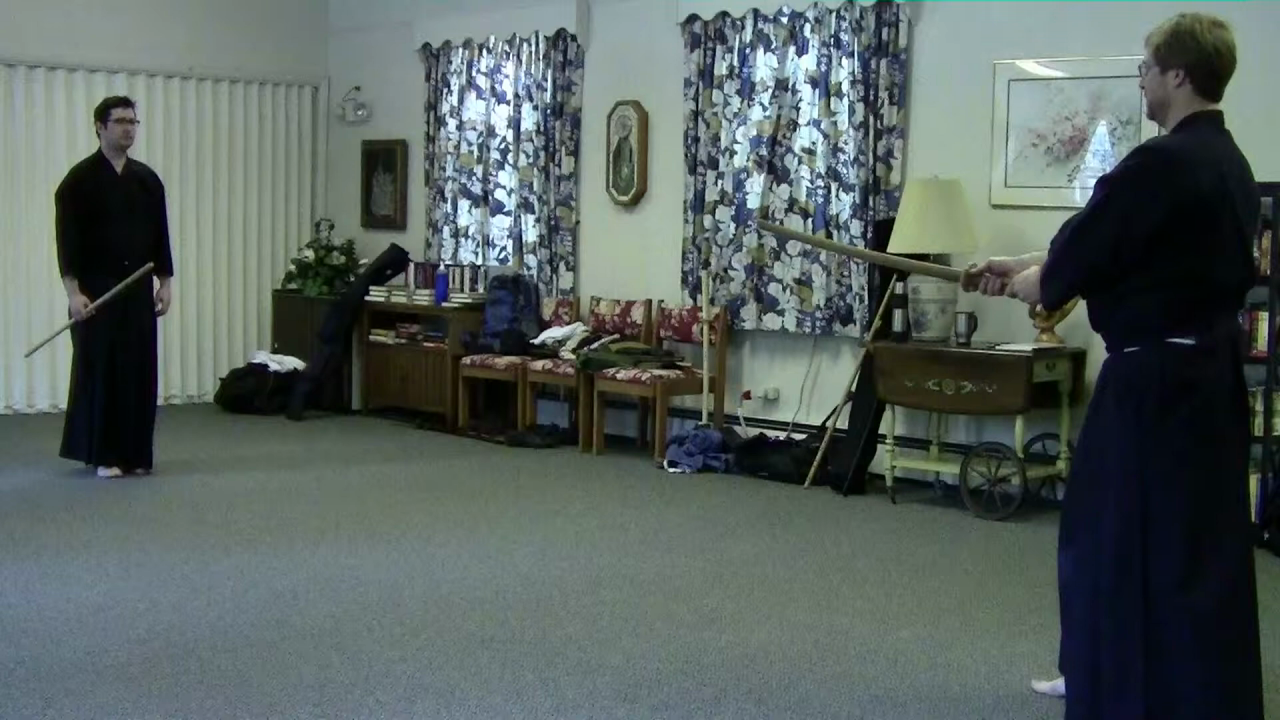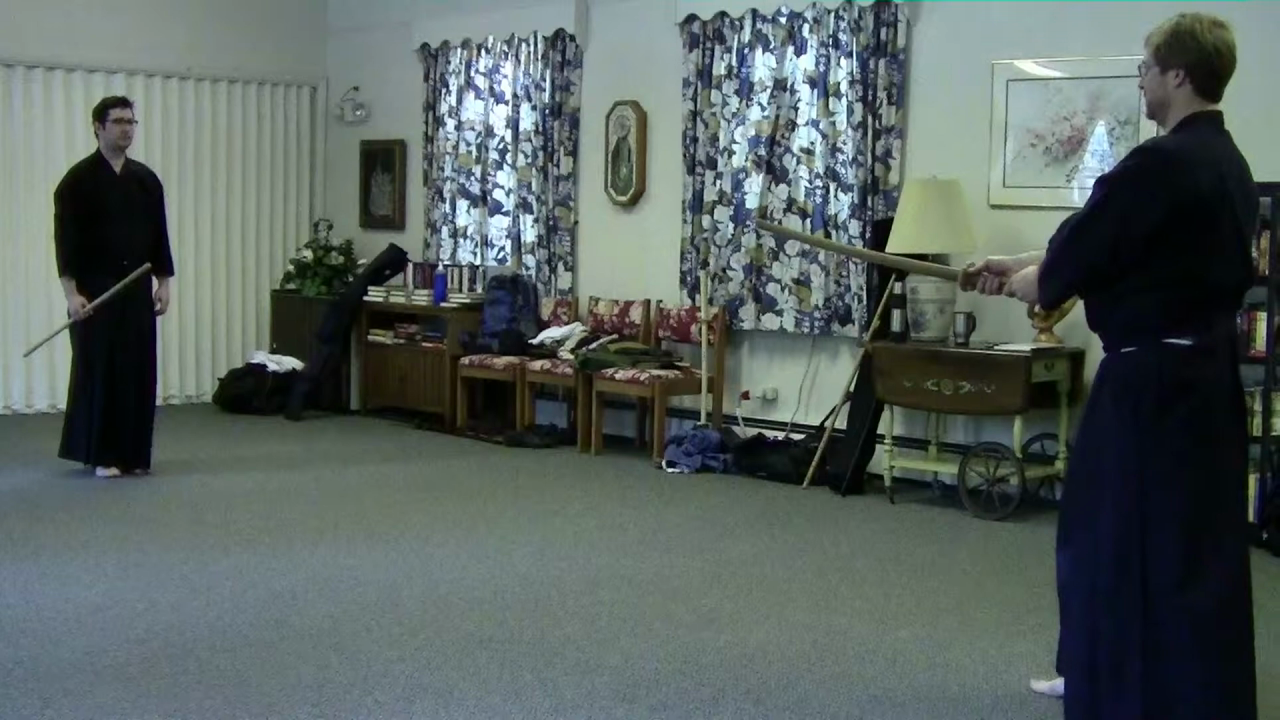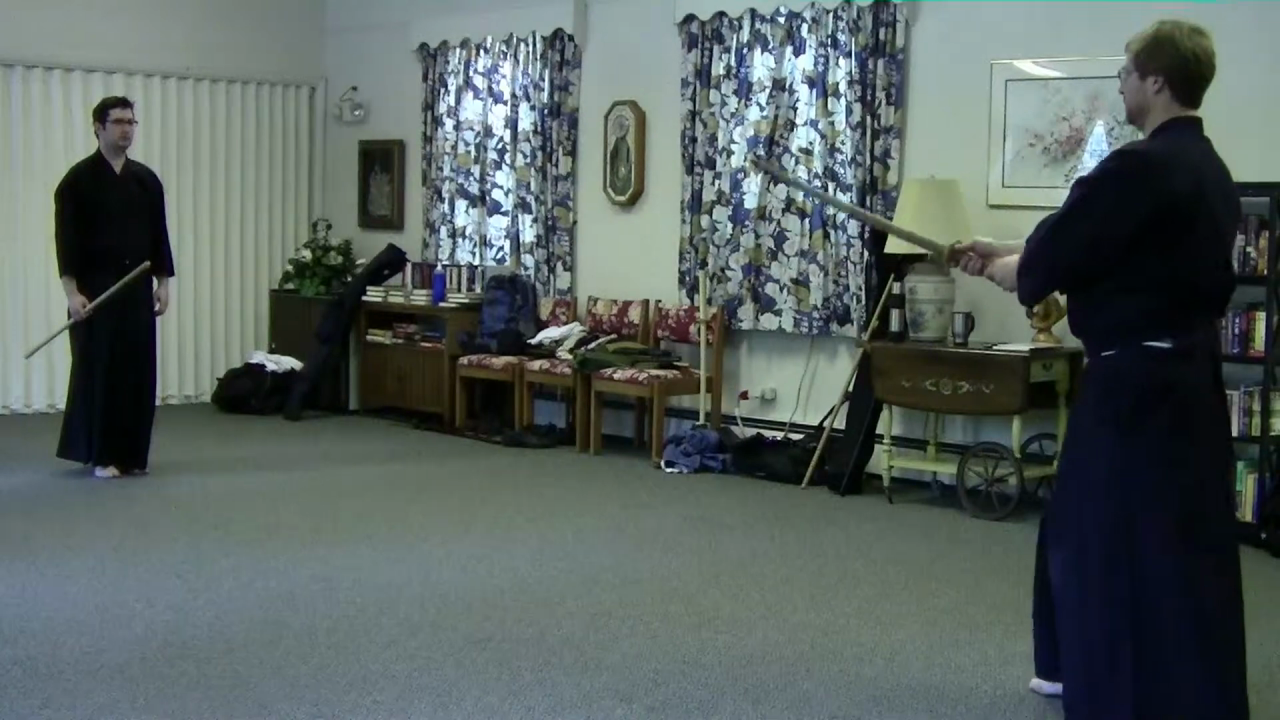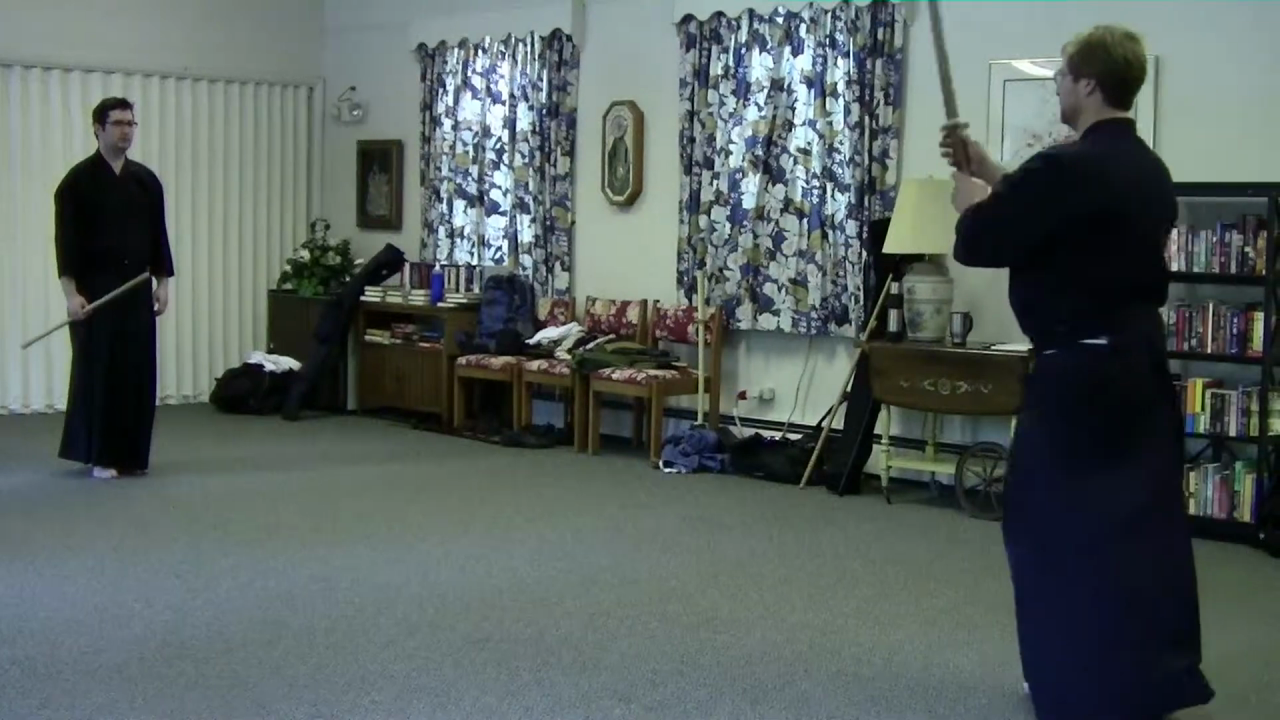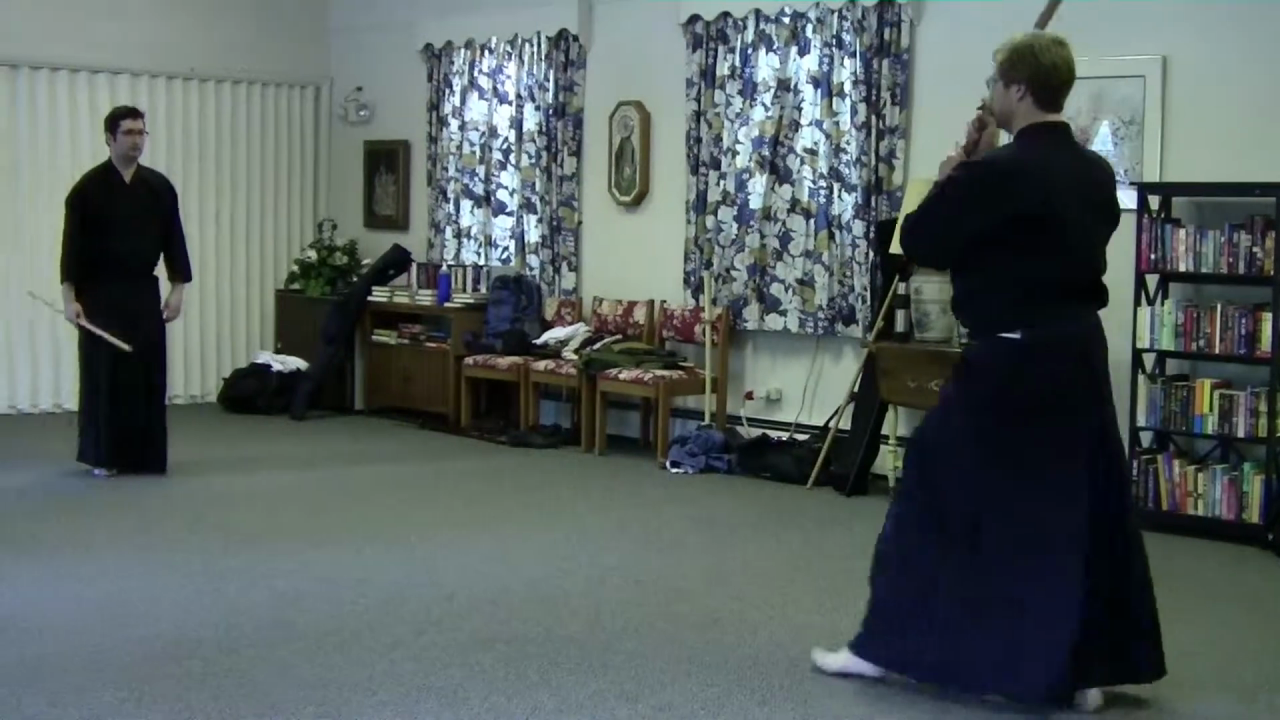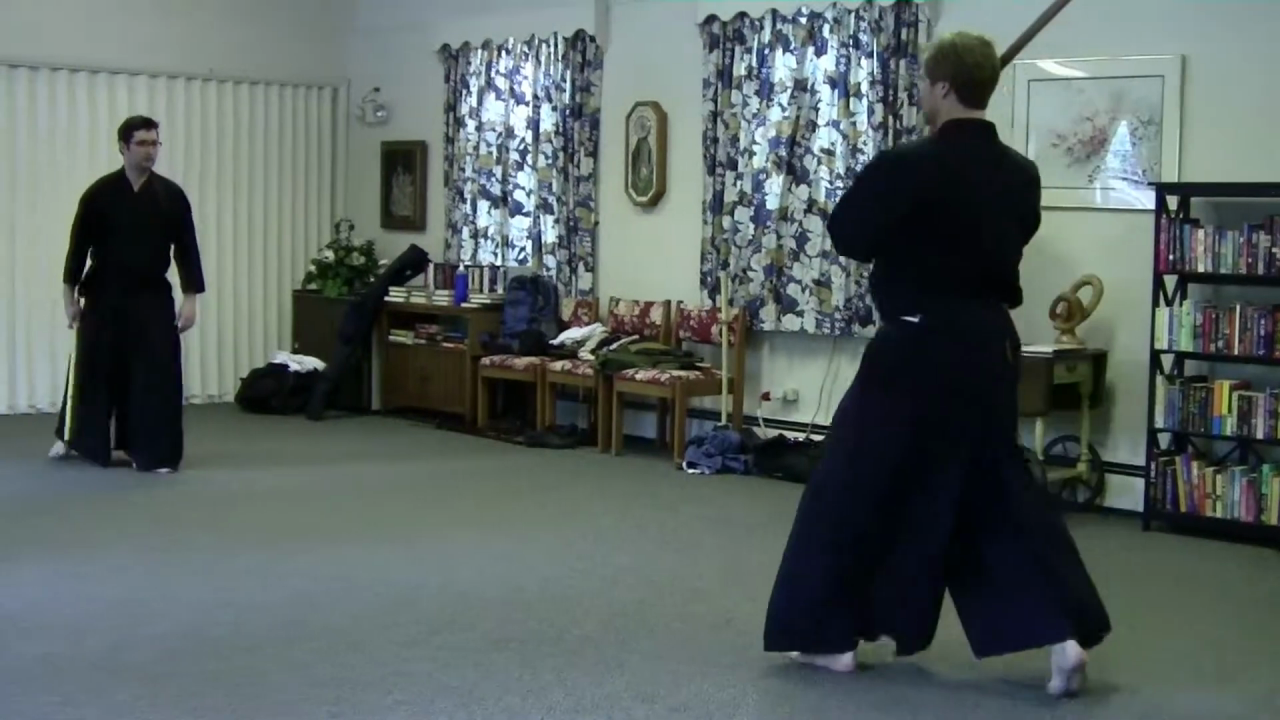
dt=0.3s
person 1, frame 1
left shoulder: (1164, 163)
right shoulder: (1227, 163)
left elbow: (1090, 247)
right elbow: (1113, 241)
left wrist: (1035, 281)
right wrist: (1024, 263)
left hip: (1158, 375)
right hip: (1201, 368)
left knee: (1143, 535)
right knee: (1192, 535)
person 1, frame 2
left shoulder: (1164, 164)
right shoulder: (1225, 163)
left elbow: (1089, 248)
right elbow: (1108, 240)
left wrist: (1031, 280)
right wrist: (1024, 262)
left hip: (1158, 375)
right hip: (1199, 368)
left knee: (1148, 538)
person 1, frame 3
left shoulder: (1142, 167)
right shoulder: (1206, 169)
left elbow: (1057, 255)
right elbow: (1088, 234)
left wrist: (1006, 267)
right wrist: (1016, 252)
left hip: (1139, 378)
right hip: (1181, 371)
left knee: (1143, 542)
right knee: (1089, 525)
person 1, frame 4
left shoulder: (1069, 166)
right shoulder: (1146, 170)
left elbow: (982, 240)
left wrist: (970, 199)
right wrist: (990, 172)
left hip: (1083, 366)
right hip: (1133, 361)
left knee: (1067, 524)
right knee: (1128, 522)
person 1, frame 5
left shoulder: (995, 174)
right shoulder: (1094, 173)
left elbow: (921, 243)
left wrist: (950, 187)
left hip: (1012, 358)
right hip: (1078, 352)
left knee: (939, 489)
right knee: (1082, 506)
left ankle: (892, 645)
right ankle: (1087, 667)
person 1, frame 6
left shoulder: (906, 165)
right shoulder: (1021, 174)
left elbow: (849, 233)
left hip: (918, 346)
right hip: (989, 343)
left knee: (852, 483)
right knee: (998, 490)
left ankle: (828, 634)
right ankle: (1061, 631)
person 2, frame 1
left shoulder: (147, 178)
right shoulder: (80, 179)
left elbow: (159, 235)
right elbow: (68, 239)
left wrist: (164, 283)
right wrist: (73, 291)
left hip: (138, 289)
right hip: (95, 289)
left knee: (138, 370)
right knee: (98, 369)
left ankle: (133, 452)
right ankle: (102, 453)
person 2, frame 2
left shoulder: (146, 178)
right shoulder: (79, 179)
left elbow: (158, 235)
right elbow: (66, 239)
left wrist: (163, 282)
right wrist: (72, 292)
left hip: (136, 289)
right hip: (94, 290)
left knee: (138, 370)
right knee: (96, 370)
left ankle: (131, 452)
right ankle: (100, 454)
person 2, frame 3
left shoulder: (146, 179)
right shoulder: (79, 179)
left elbow: (158, 234)
right elbow: (67, 239)
left wrist: (163, 282)
right wrist: (72, 291)
left hip: (137, 288)
right hip: (95, 289)
left knee: (137, 370)
right knee: (97, 370)
left ankle: (129, 453)
right ankle: (100, 453)
person 2, frame 4
left shoulder: (145, 179)
right shoulder: (79, 179)
left elbow: (158, 235)
right elbow: (66, 240)
left wrist: (162, 282)
right wrist: (71, 292)
left hip: (136, 289)
right hip: (94, 290)
left knee: (138, 371)
right knee: (97, 371)
left ankle: (130, 454)
right ankle: (100, 455)
person 2, frame 5
left shoulder: (159, 186)
right shoulder: (89, 187)
left elbow: (173, 239)
right elbow: (73, 244)
left wrist: (177, 288)
right wrist: (70, 297)
left hip: (143, 292)
right hip: (99, 293)
left knee: (146, 372)
right knee: (101, 373)
left ankle: (138, 454)
right ankle: (101, 454)
person 2, frame 6
left shoulder: (171, 195)
right shoulder: (100, 193)
left elbow: (186, 249)
right elbow: (78, 246)
left wrist: (190, 298)
right wrist: (71, 297)
left hip: (152, 298)
right hip: (105, 296)
left knee: (159, 374)
right knee: (94, 369)
left ankle: (154, 453)
right ankle: (75, 438)
